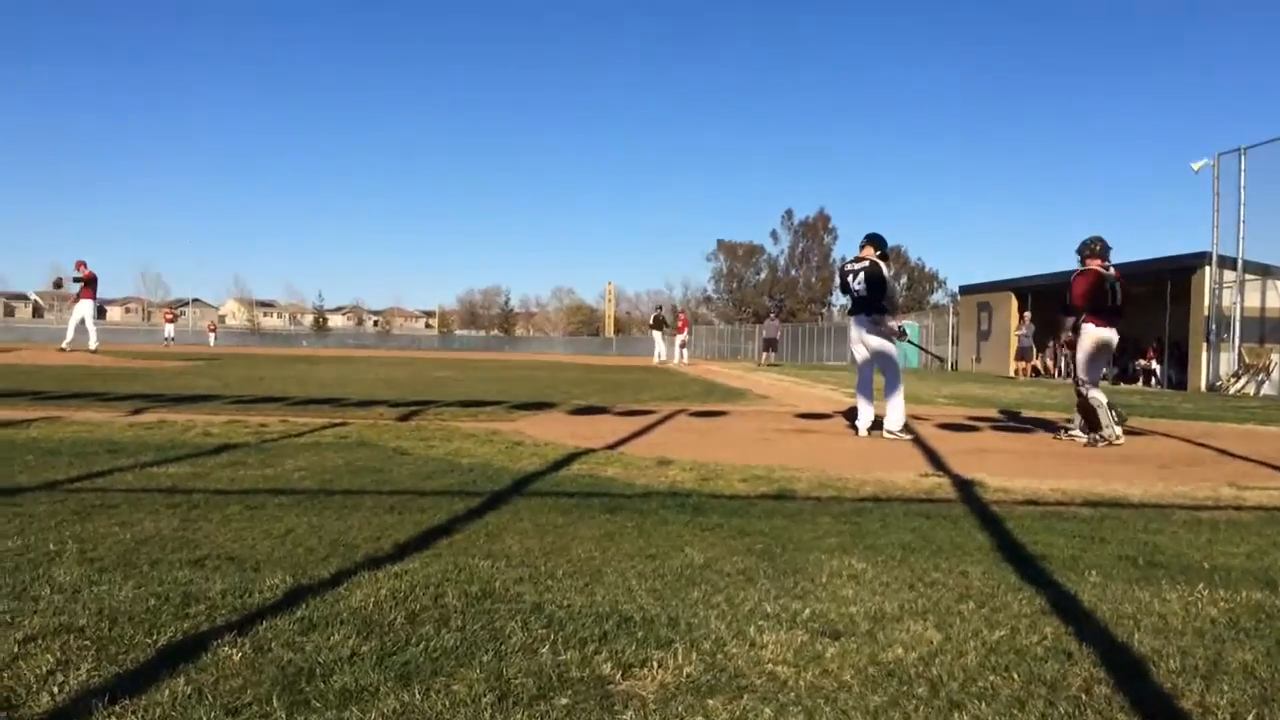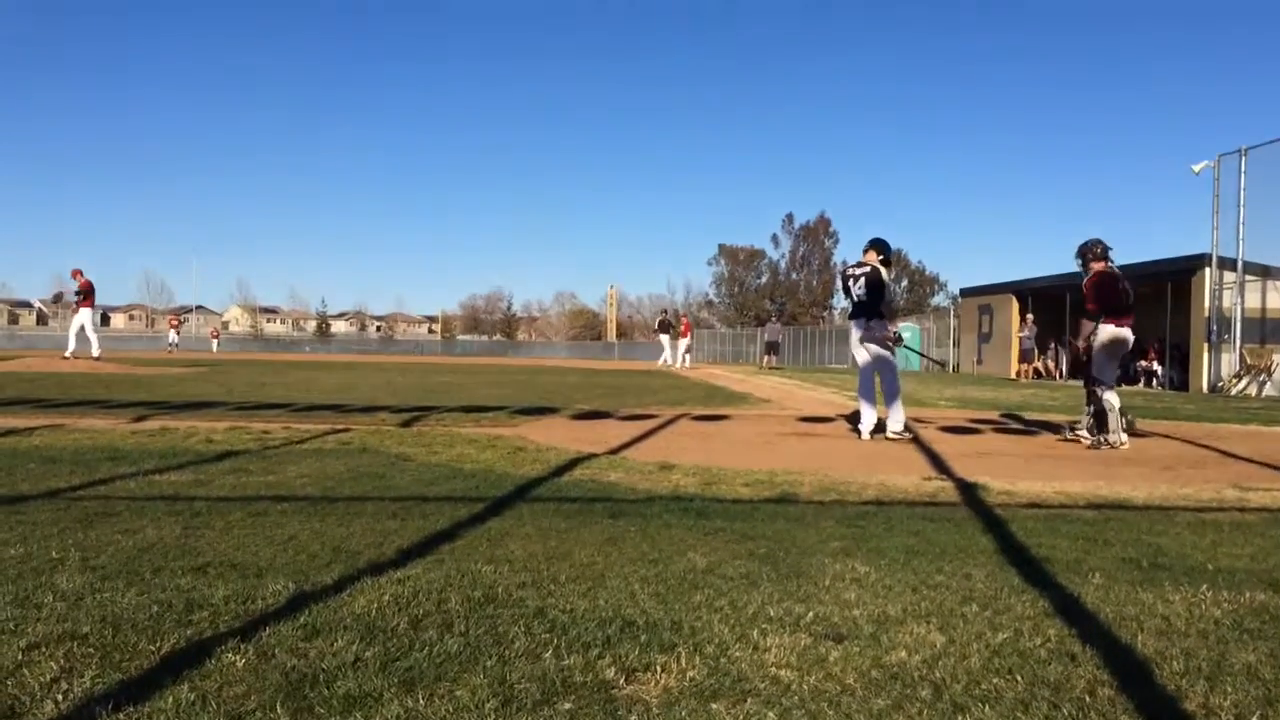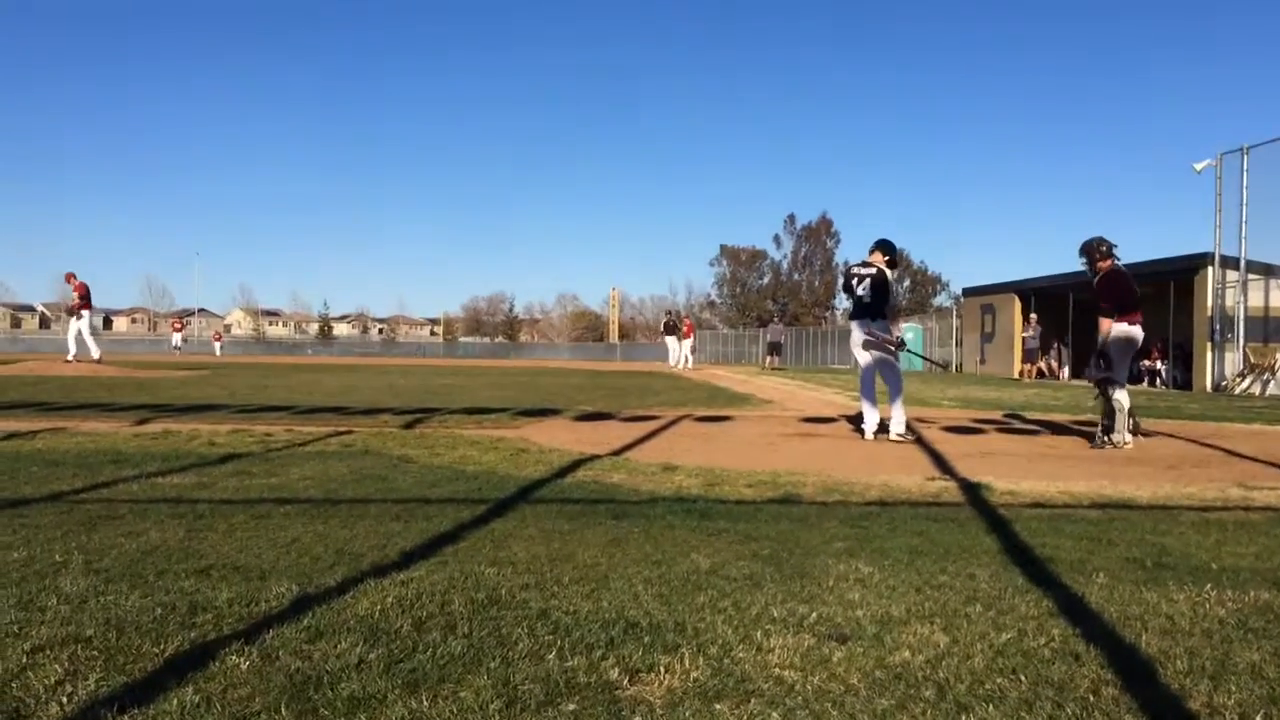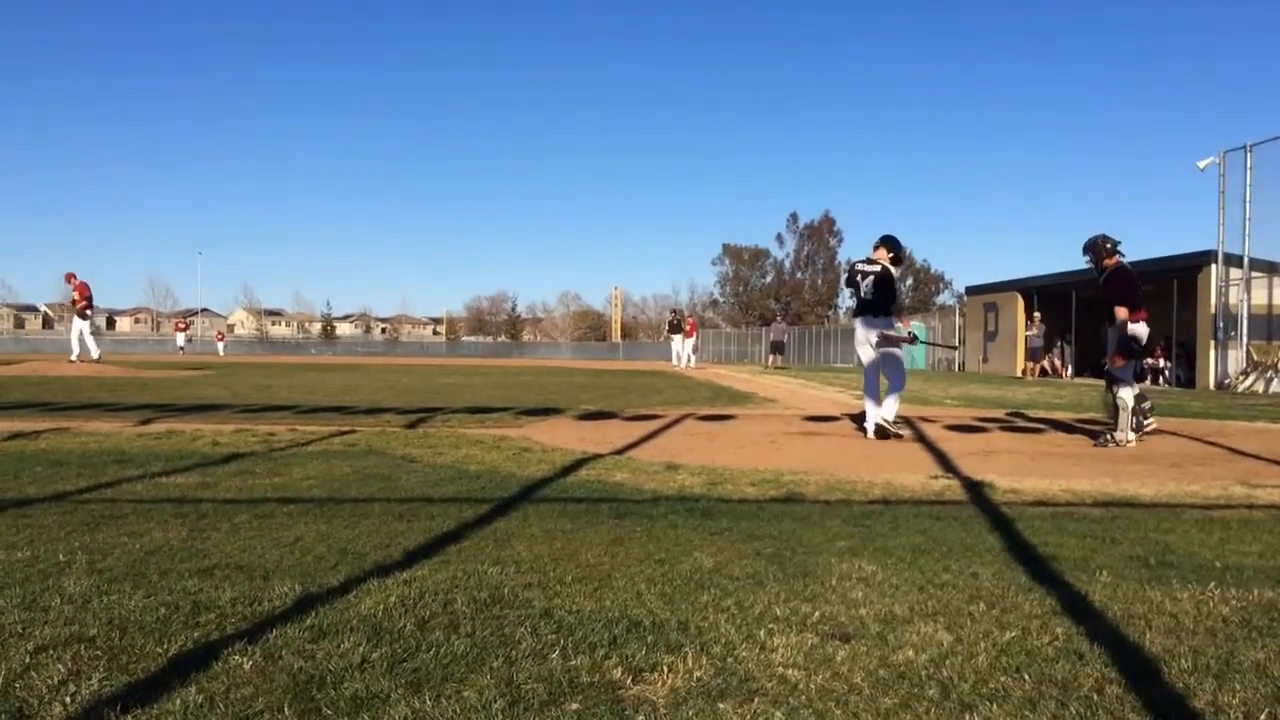
dt=0.2s
person 1, frame 1
left shoulder: (1085, 276)
right shoulder: (1117, 278)
left elbow: (1073, 309)
right elbow: (1119, 313)
left hip: (1092, 332)
right hip: (1111, 333)
left knee: (1088, 383)
right knee: (1086, 381)
left ankle: (1111, 430)
right ankle: (1081, 428)
person 1, frame 2
left shoulder: (1096, 279)
right shoulder: (1118, 277)
left elbow: (1091, 315)
left wrist: (1081, 340)
left hip: (1108, 333)
right hip: (1123, 332)
left knee: (1103, 385)
right knee: (1095, 382)
left ankle: (1116, 436)
right ankle: (1085, 430)
person 1, frame 3
left shoulder: (1107, 277)
right shoulder: (1121, 274)
left elbow: (1107, 314)
left wrist: (1101, 346)
left hip: (1120, 331)
right hip: (1132, 330)
left knee: (1114, 383)
right knee: (1111, 381)
left ankle: (1120, 436)
right ankle: (1110, 428)
person 1, frame 4
left shoulder: (1115, 274)
right shoulder: (1124, 271)
left elbow: (1121, 306)
left wrist: (1122, 337)
left hip: (1126, 329)
right hip: (1136, 328)
left knee: (1119, 381)
right knee: (1126, 377)
left ankle: (1123, 434)
right ankle: (1144, 417)
person 2, frame 1
left shoulder: (845, 268)
right shoulder: (877, 265)
right elbow: (887, 297)
right wrist: (897, 324)
left hip: (855, 325)
right hip: (876, 324)
left knee: (864, 374)
right knee: (893, 375)
left ankle: (863, 424)
right ankle: (893, 426)
person 2, frame 2
left shoulder: (847, 272)
right shoulder: (878, 271)
right elbow: (885, 304)
right wrist: (894, 329)
left hip: (856, 328)
right hip: (875, 328)
left knee: (865, 378)
right knee: (890, 378)
left ankle: (865, 428)
right ankle: (895, 427)
person 2, frame 3
left shoulder: (851, 270)
right shoulder: (883, 273)
right elbow: (888, 307)
right wrist: (897, 333)
left hip: (857, 329)
right hip: (878, 329)
left knee: (867, 378)
right knee: (894, 379)
left ankle: (869, 427)
right ankle: (898, 428)
person 2, frame 4
left shoulder: (855, 267)
right shoulder: (886, 271)
right elbow: (894, 305)
right wrist: (908, 329)
left hip: (860, 326)
right hip: (881, 326)
left knee: (870, 377)
right knee: (897, 377)
left ankle: (872, 425)
right ankle: (886, 417)
